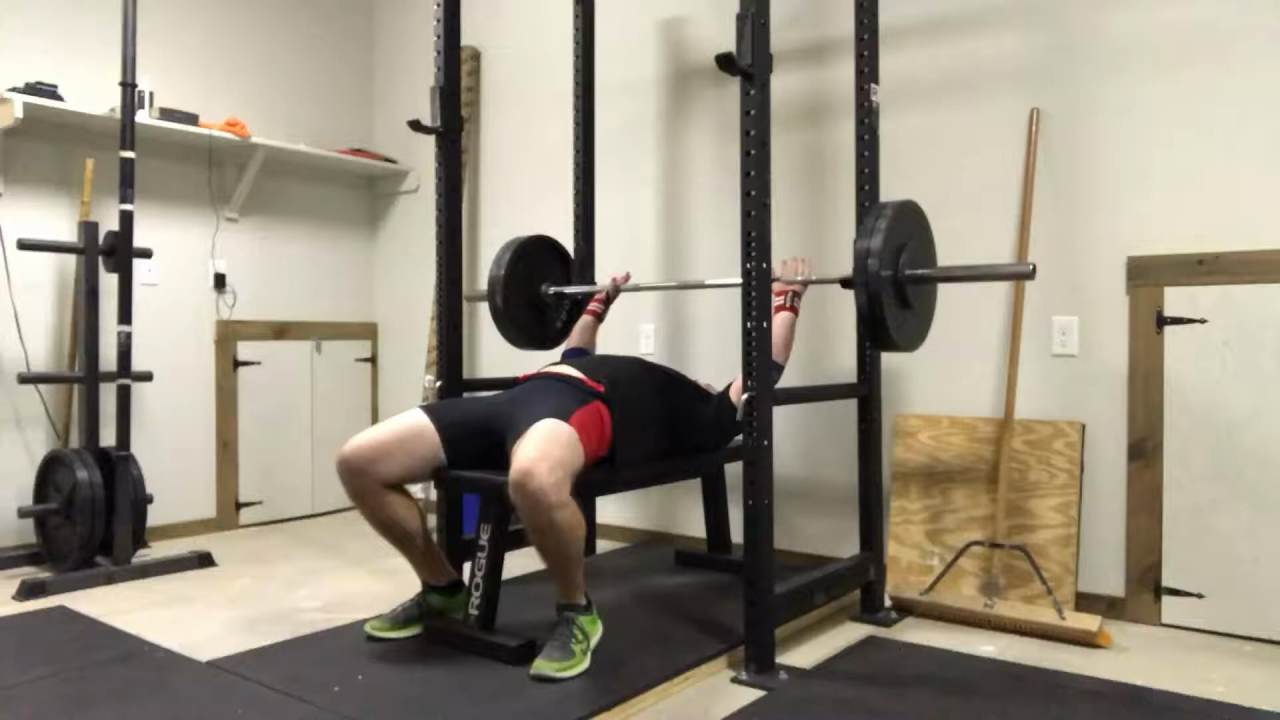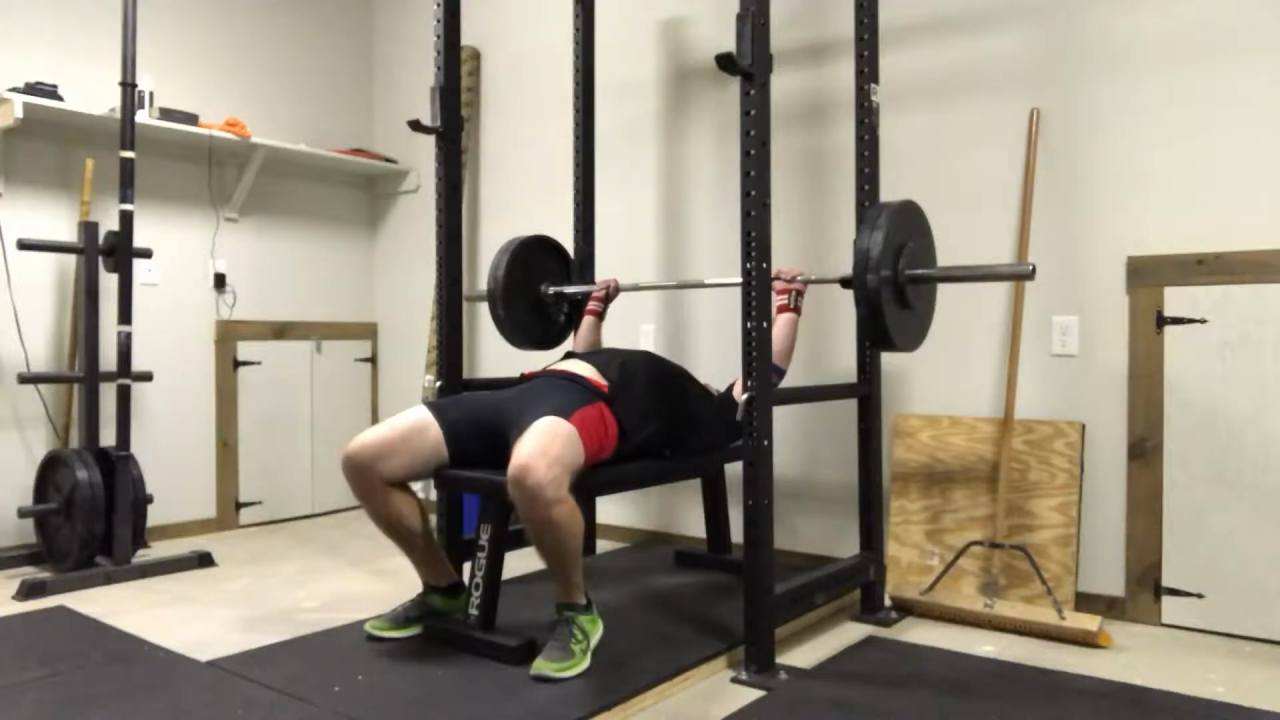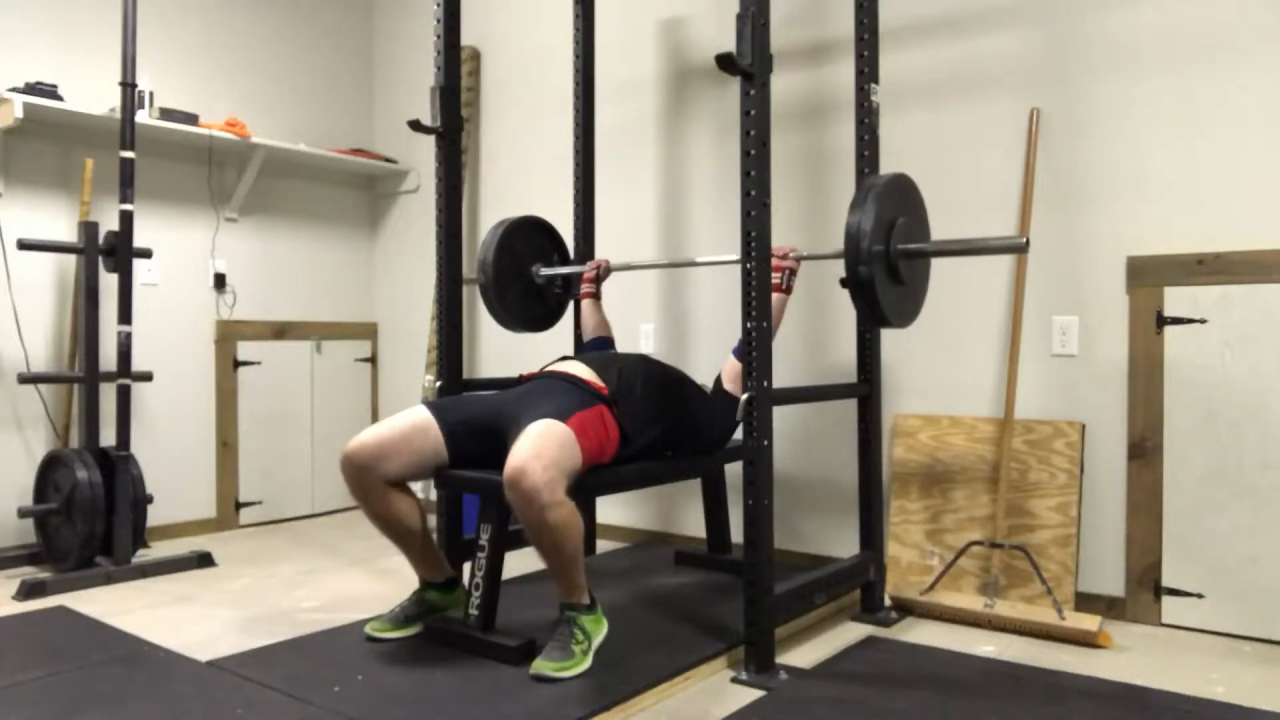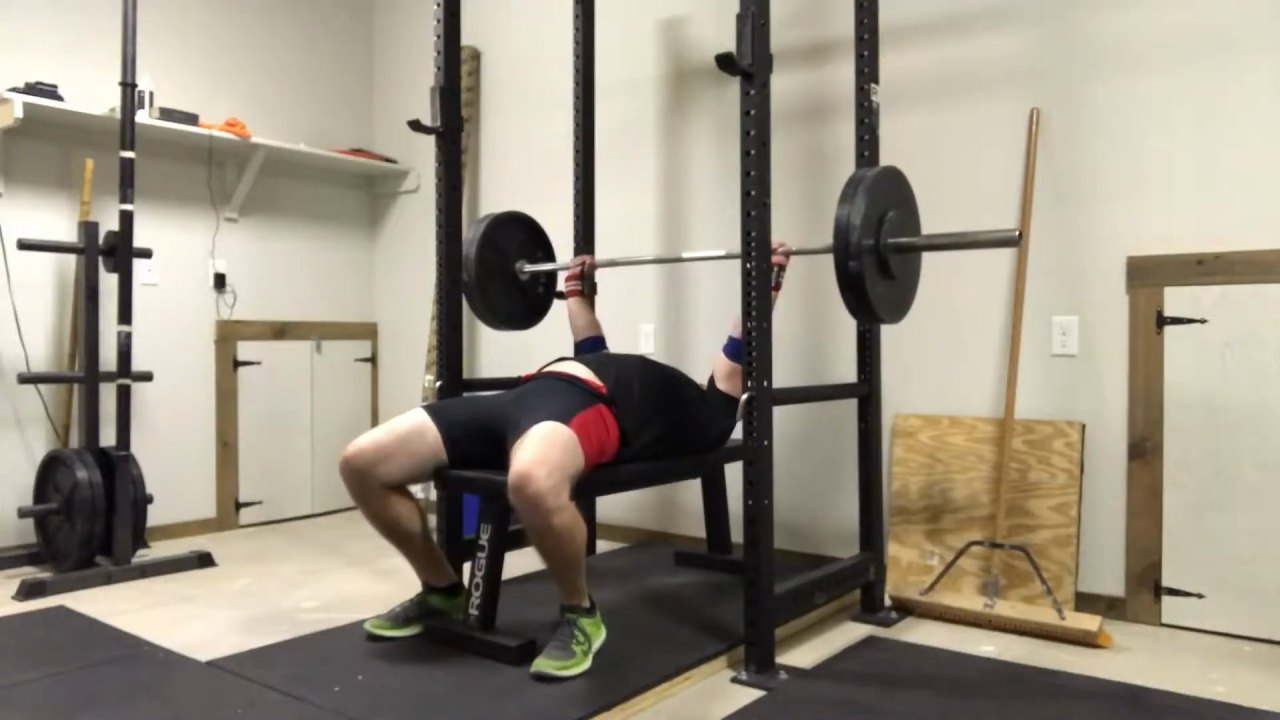
dt=1s
person 1, frame 1
left shoulder: (704, 417)
right shoulder: (647, 387)
right elbow: (574, 358)
left wrist: (786, 300)
right wrist: (598, 302)
left knee: (535, 480)
right knee: (358, 461)
left ankle: (577, 612)
right ankle: (442, 590)
person 1, frame 2
left shoulder: (706, 418)
right shoulder: (655, 390)
left elbow: (765, 373)
right elbow: (583, 359)
left wrist: (787, 303)
right wrist: (595, 306)
left knee: (533, 478)
right knee: (364, 460)
left ankle: (576, 612)
right ankle: (443, 591)
person 1, frame 3
left shoulder: (707, 419)
right shoulder: (642, 390)
left elbow: (749, 356)
right elbow: (598, 350)
left wrist: (777, 284)
right wrist: (589, 290)
left knee: (529, 478)
right knee: (362, 459)
left ankle: (580, 611)
right ankle: (439, 586)
person 1, frame 4
left shoulder: (707, 416)
right shoulder: (637, 392)
left elbow: (739, 355)
right elbow: (591, 348)
left wrist: (767, 280)
right wrist: (576, 288)
left knee: (534, 483)
right knee: (361, 462)
left ankle: (580, 614)
right ankle: (442, 592)
